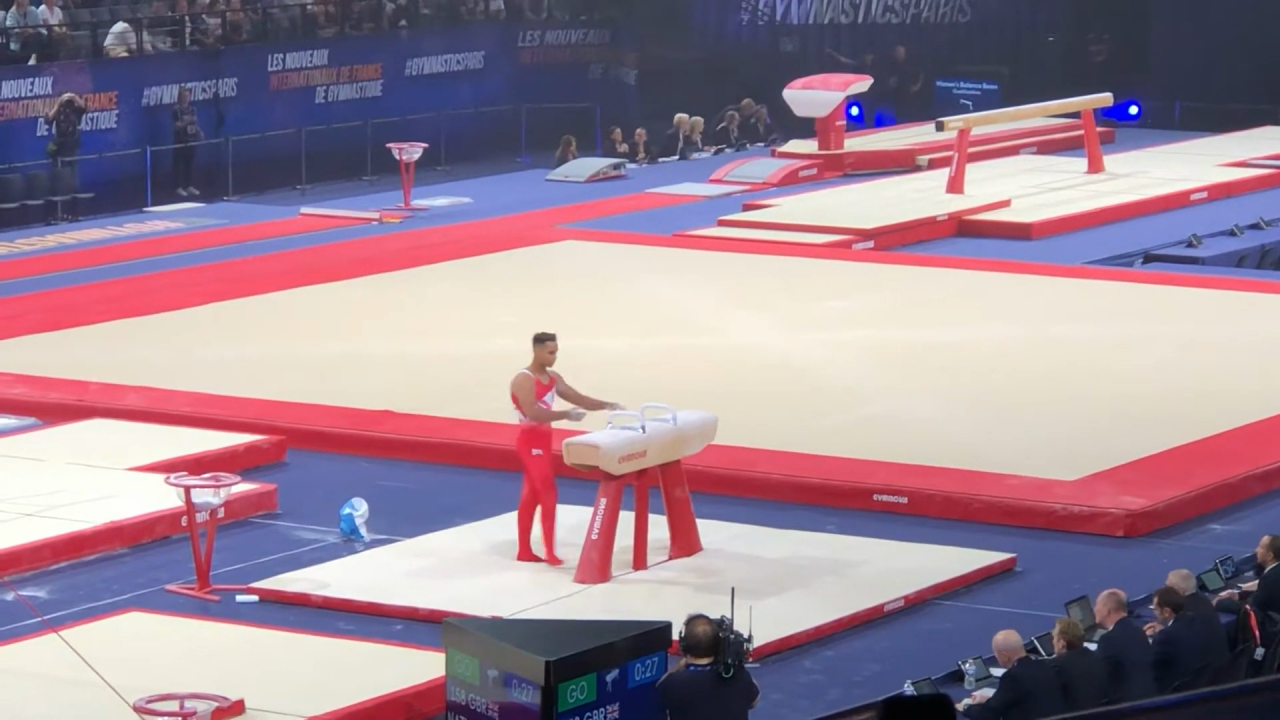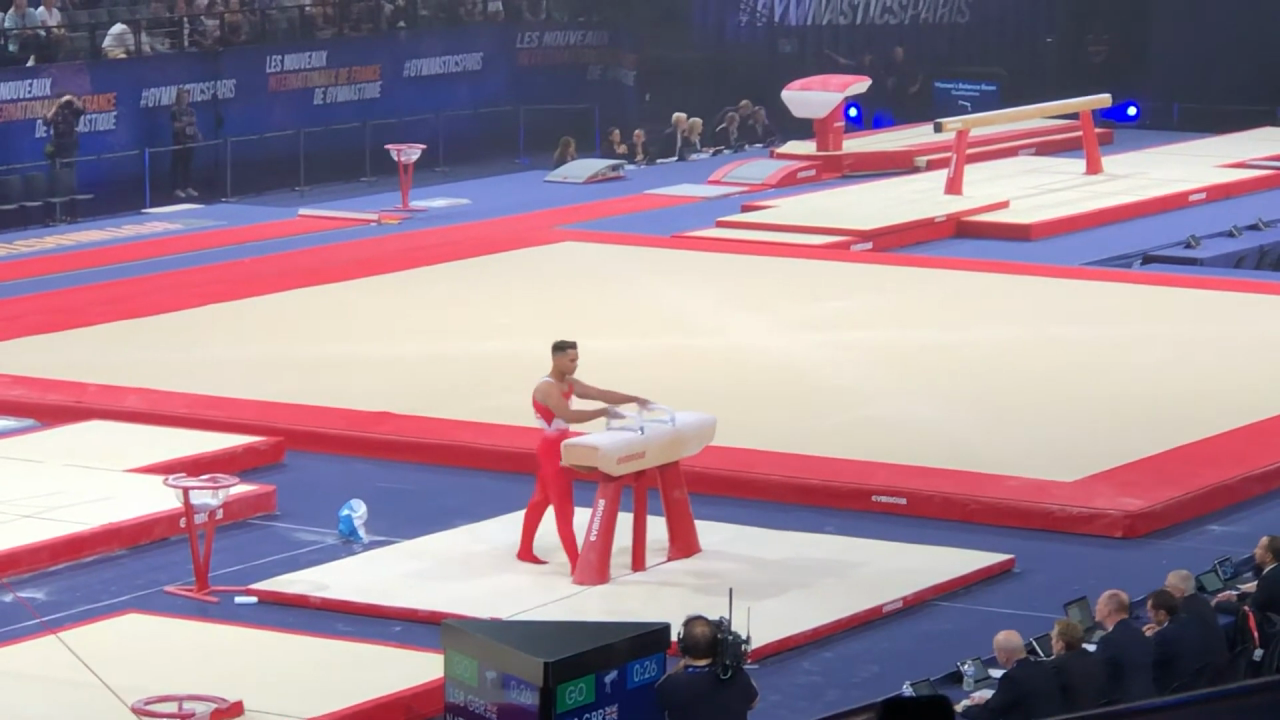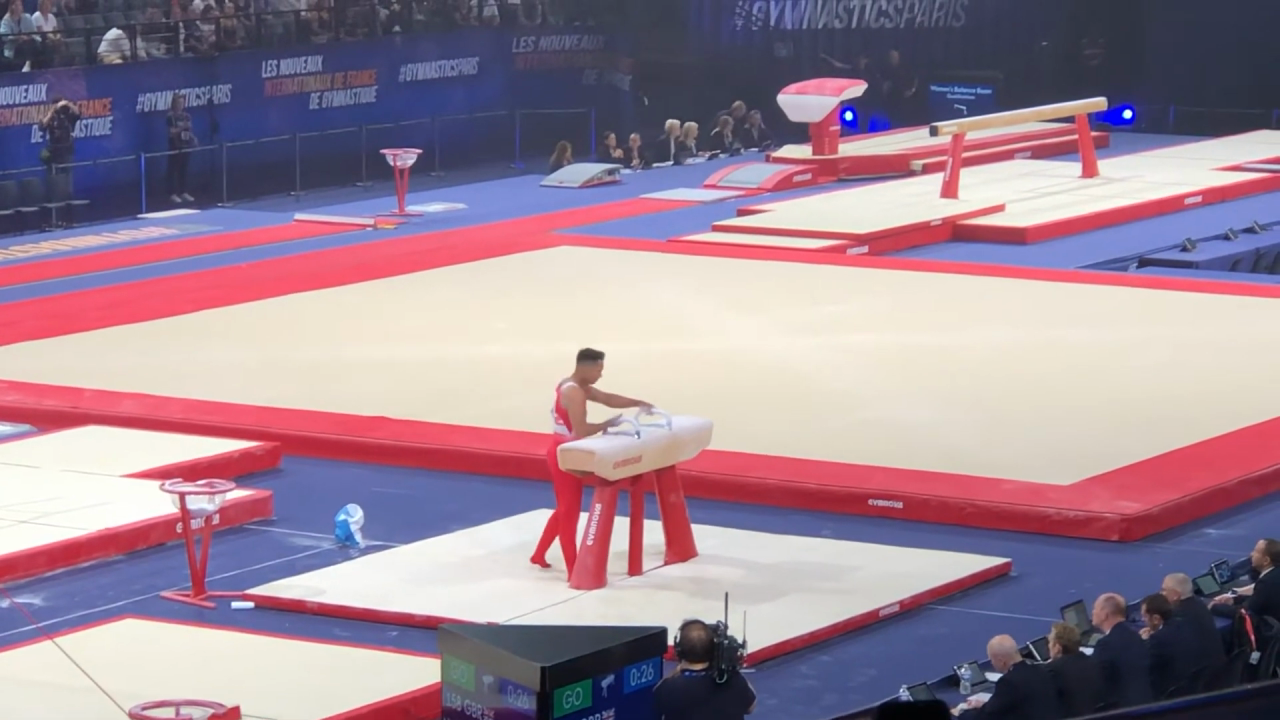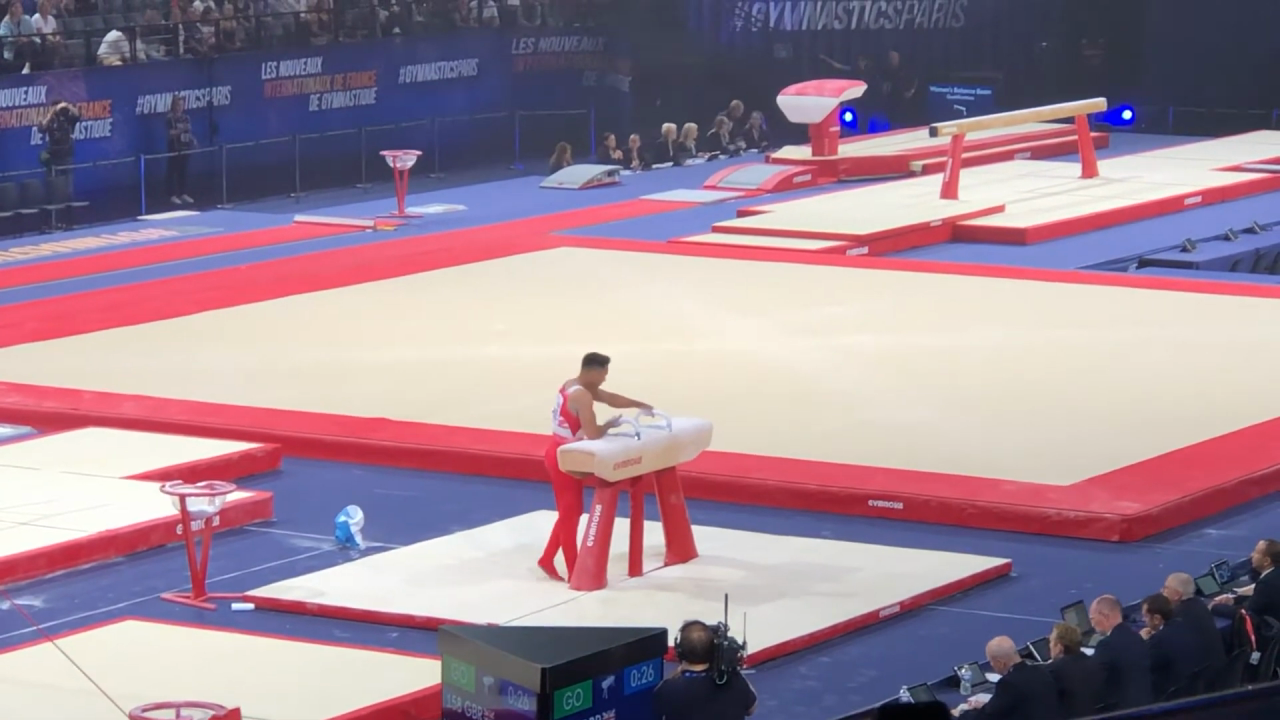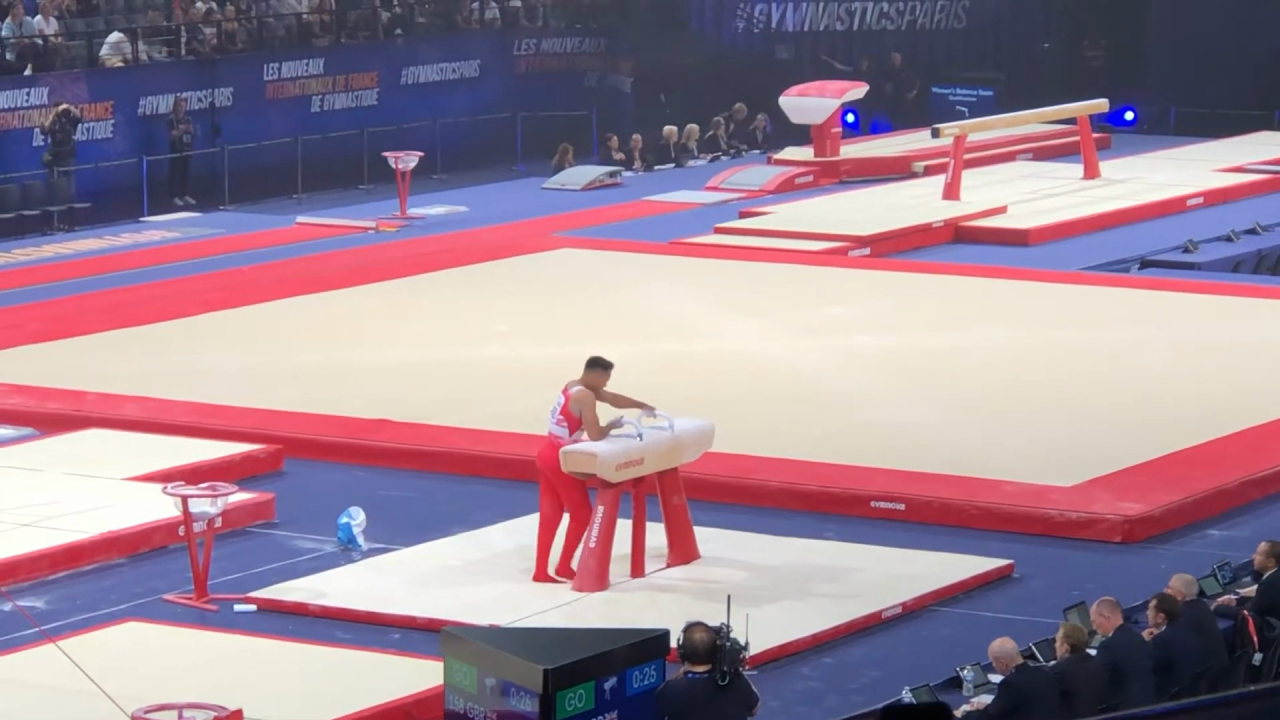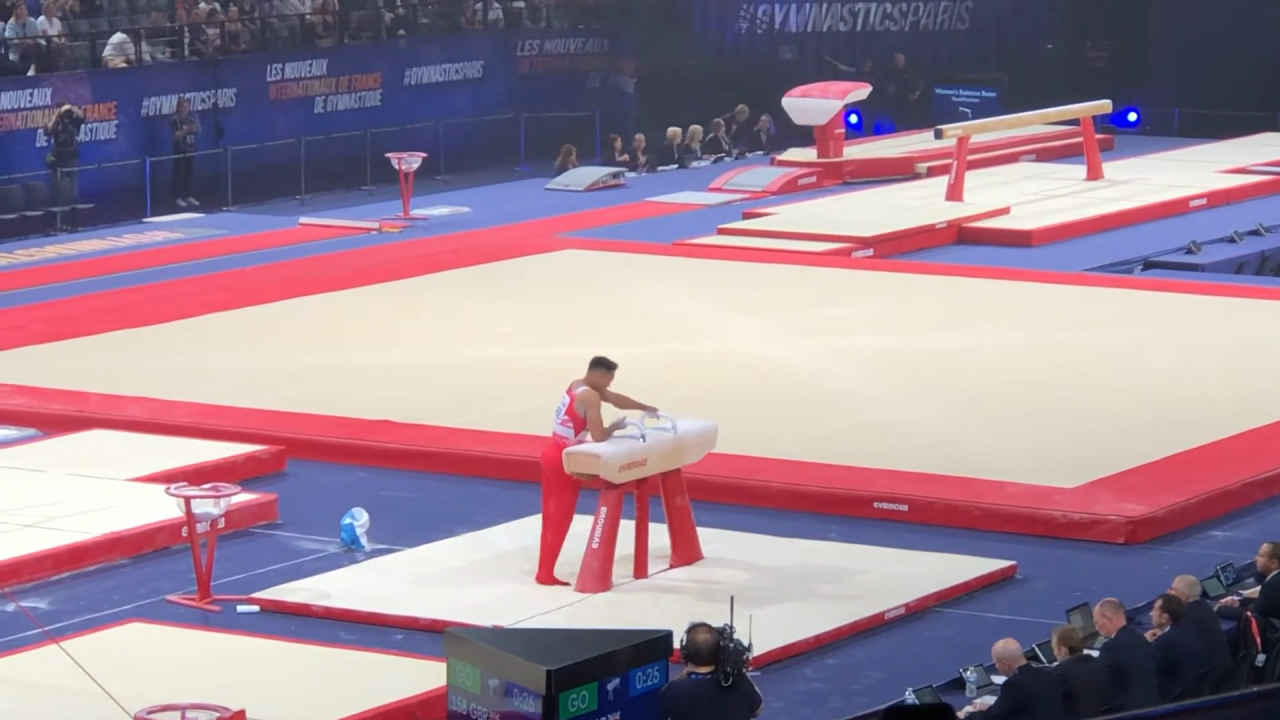
dt=0.3s
person 1, frame 1
left shoulder: (553, 378)
right shoulder: (523, 380)
left elbow: (577, 398)
right elbow: (531, 413)
left wrist: (607, 405)
right wrist: (565, 415)
left hip: (544, 441)
right hip: (530, 442)
left knee: (531, 497)
right knee: (548, 495)
left ankle: (524, 551)
right ankle: (550, 552)
person 1, frame 2
left shoulder: (570, 384)
right shoulder: (546, 388)
left elbow: (601, 394)
right elbow: (569, 416)
left wrist: (635, 400)
right wrist: (604, 412)
left hip: (555, 449)
right hip: (552, 450)
left knee: (540, 501)
right knee: (564, 507)
left ankle: (525, 551)
right ankle: (576, 564)
person 1, frame 3
left shoulder: (573, 386)
right shoulder: (573, 392)
left elbow: (606, 398)
right elbow: (581, 430)
left wrist: (639, 403)
right wrist: (607, 424)
left knee: (564, 509)
right knee: (570, 512)
left ankle: (540, 553)
right ankle: (573, 570)
person 1, frame 4
left shoulder: (571, 386)
right shoulder: (582, 395)
left elbow: (610, 398)
right elbow: (592, 434)
left wrist: (639, 405)
right wrist: (610, 424)
left hip: (557, 453)
left knee: (570, 511)
right knee: (570, 514)
left ankle: (548, 559)
right ankle: (574, 572)
person 1, frame 5
left shoulder: (573, 387)
right shoulder: (585, 397)
left elbow: (612, 398)
right elbow: (595, 435)
left wrist: (642, 406)
right wrist: (612, 426)
left hip: (547, 455)
right hip: (560, 460)
left knee: (550, 515)
right knee: (582, 513)
left ankle: (541, 570)
right ankle: (563, 566)
person 1, frame 6
left shoulder: (577, 386)
right shoulder: (591, 396)
left elbow: (615, 399)
right elbow: (598, 436)
left wrist: (645, 408)
right wrist: (615, 426)
left hip: (551, 455)
right hip: (562, 461)
left knee: (551, 517)
right knee: (561, 520)
left ankle: (544, 571)
right ankle: (546, 573)
